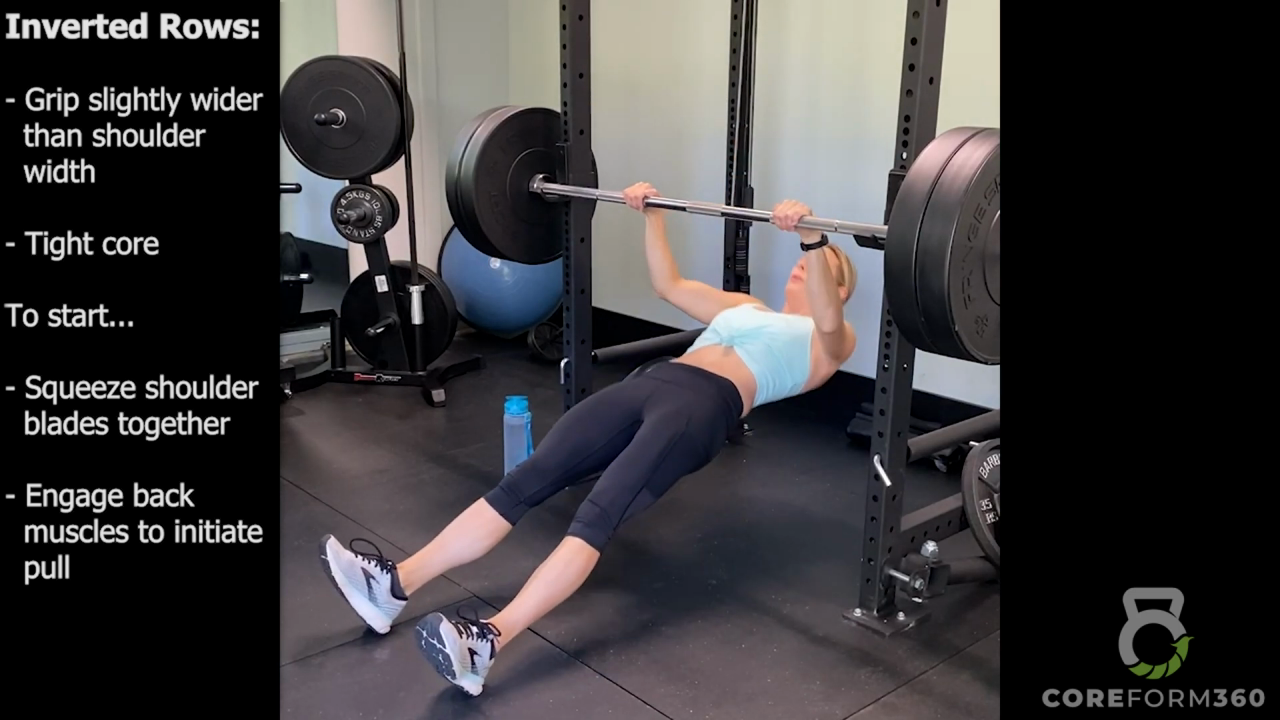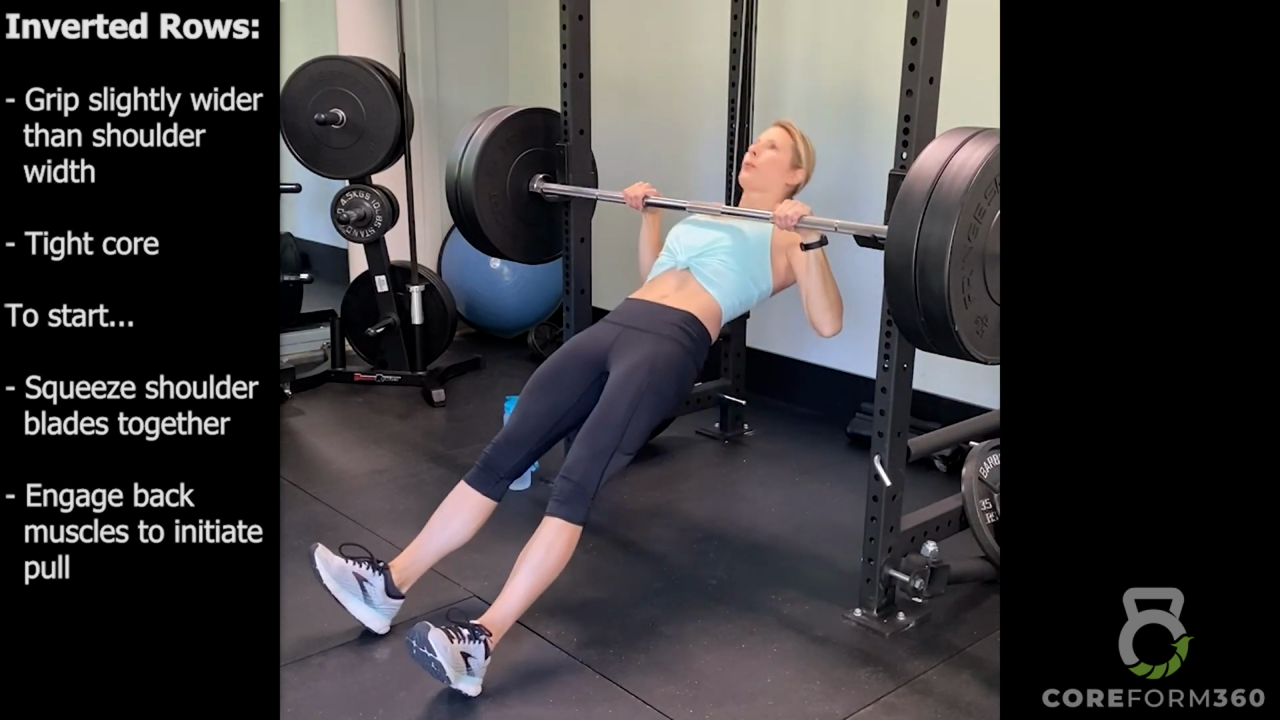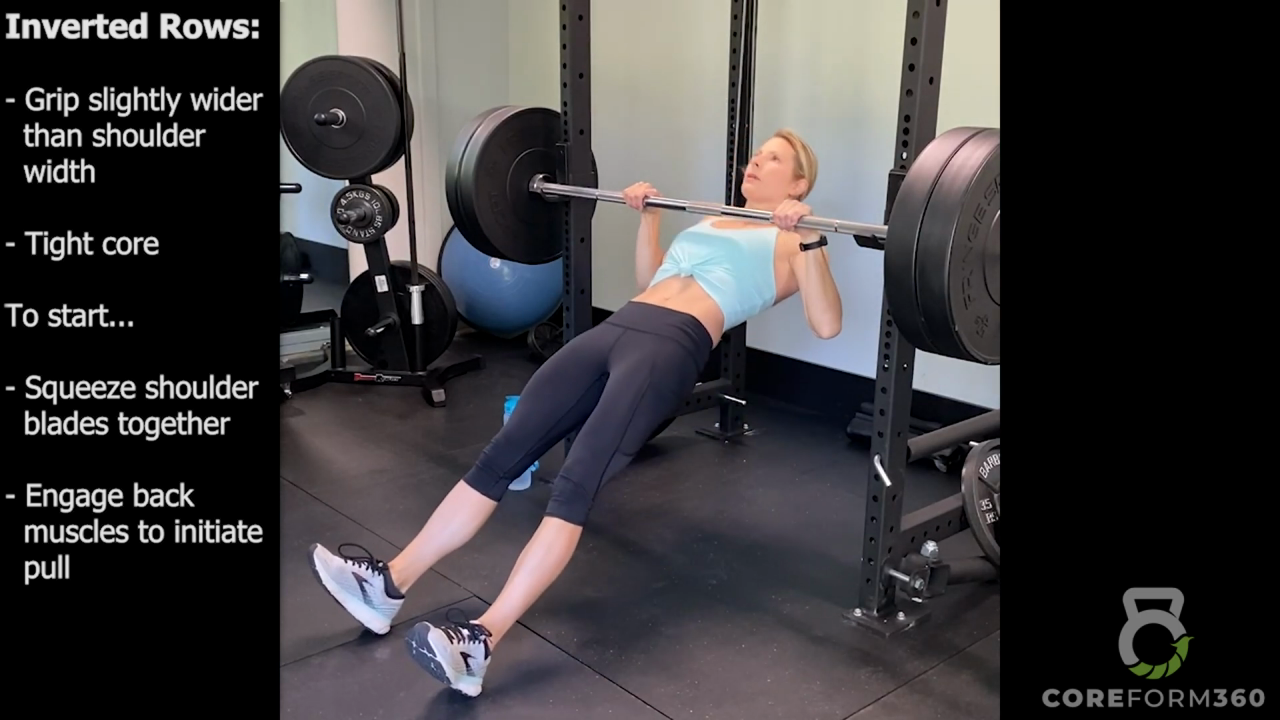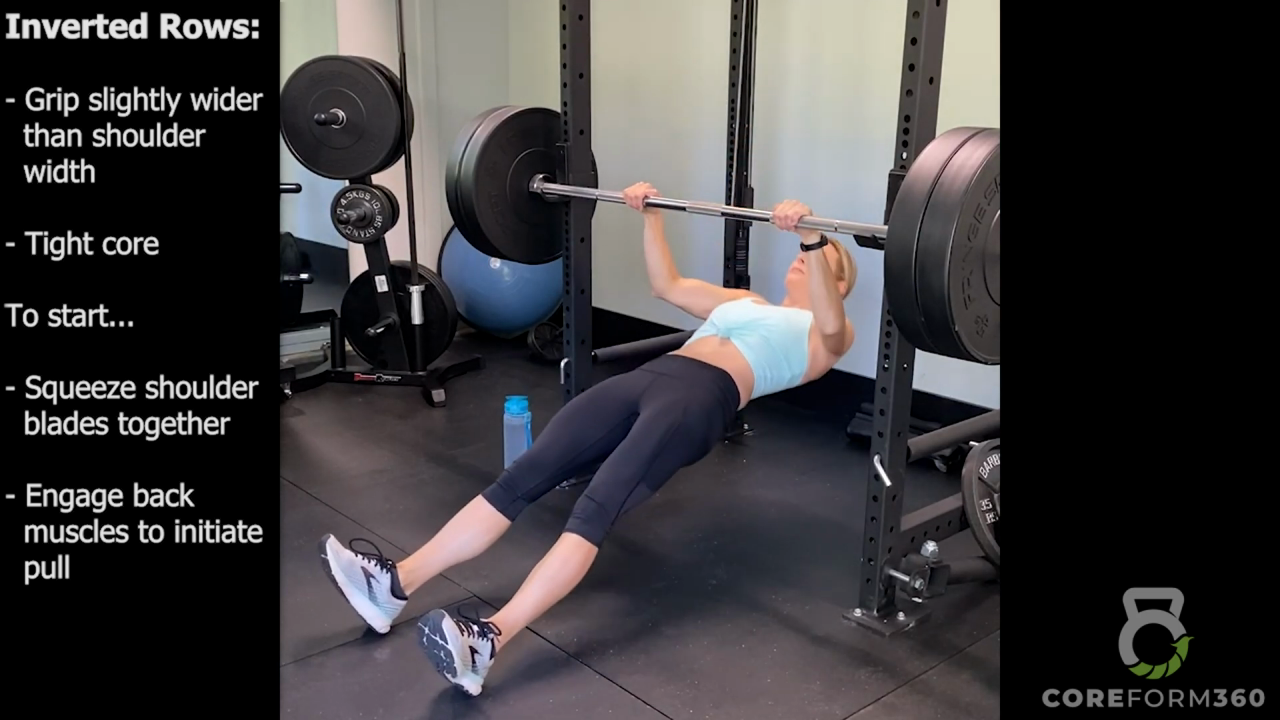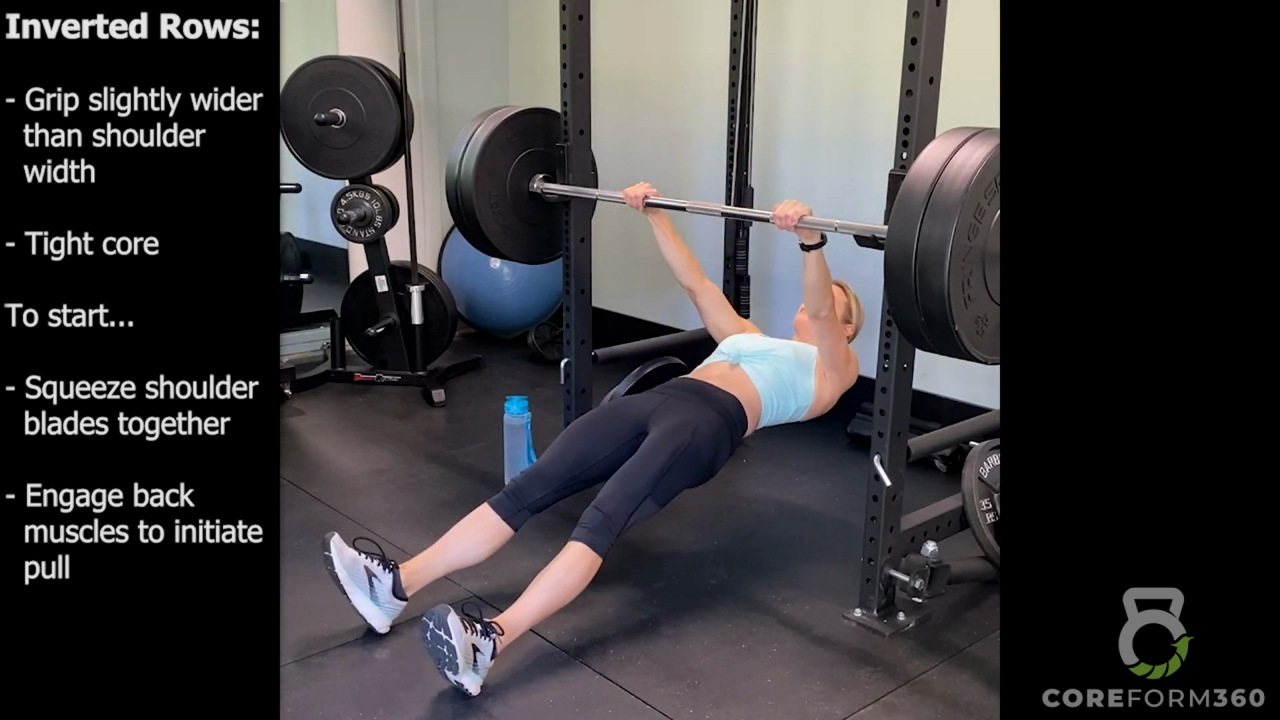
dt=0.5s
person 1, frame 1
left shoulder: (832, 344)
right shoulder: (750, 306)
left elbow: (827, 327)
right elbow: (668, 285)
left wrist: (813, 240)
right wrist: (653, 215)
left hip: (701, 405)
right hip: (651, 383)
left knee: (598, 515)
right knee: (523, 482)
left ankle: (487, 642)
right ankle: (394, 585)
person 1, frame 2
left shoulder: (788, 238)
right shoulder: (712, 214)
left elbow: (828, 323)
left wrist: (809, 237)
right wrist: (648, 213)
left hip: (669, 343)
right hip: (613, 327)
left knee: (574, 485)
right knee: (500, 457)
left ankle: (479, 641)
right ankle: (389, 583)
person 1, frame 3
left shoulder: (790, 246)
right shoulder: (714, 223)
left elbow: (826, 324)
left wrist: (806, 238)
right wrist: (648, 215)
left hip: (671, 347)
right hip: (614, 330)
left knee: (574, 485)
right knee: (499, 458)
left ankle: (480, 641)
right ankle: (388, 585)
person 1, frame 4
left shoulder: (823, 331)
right shoulder: (746, 302)
left elbow: (832, 327)
right elbow: (666, 285)
left wrist: (812, 240)
right wrist: (651, 216)
left hip: (699, 397)
right hip: (649, 376)
left knee: (595, 510)
right knee: (520, 478)
left ankle: (487, 641)
right ankle: (394, 584)
person 1, frame 5
left shoulder: (833, 367)
right shoulder: (751, 336)
left elbow: (822, 310)
right elbow: (693, 281)
left wrist: (809, 241)
right wrist: (654, 215)
left hip: (708, 423)
right hip: (658, 399)
left knee: (600, 523)
right knee: (526, 490)
left ankle: (489, 641)
right ankle: (396, 585)
